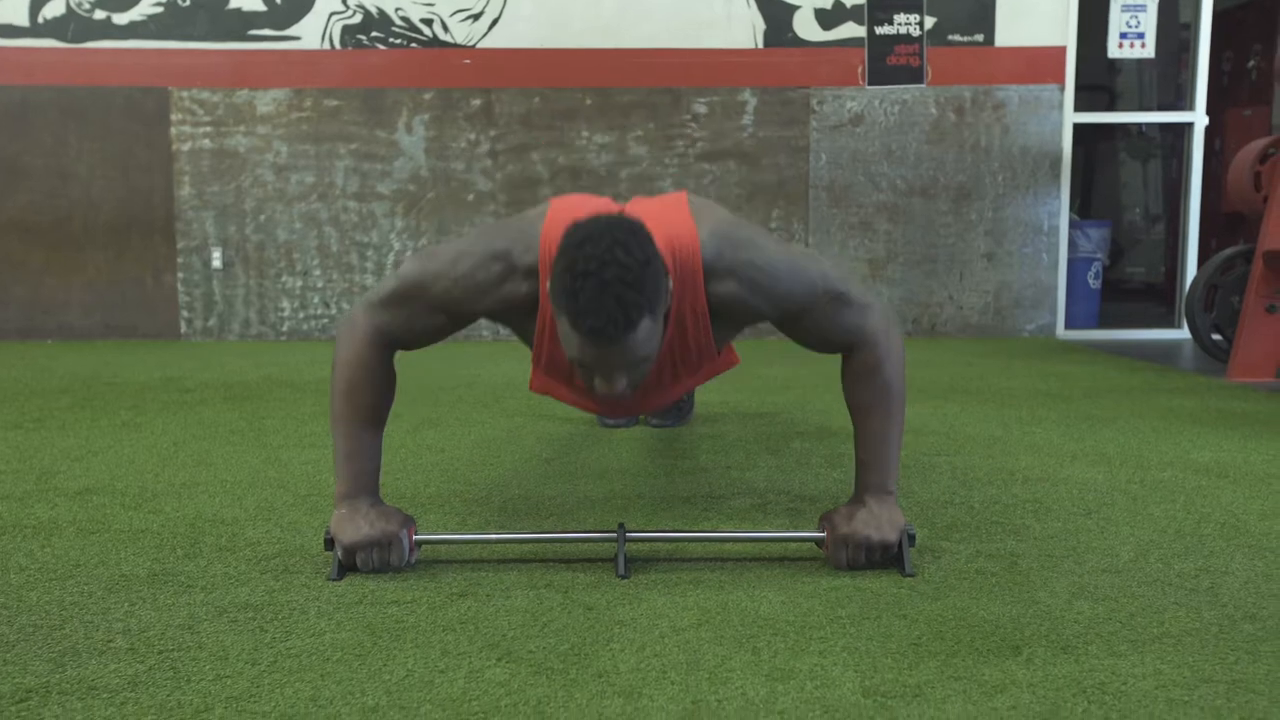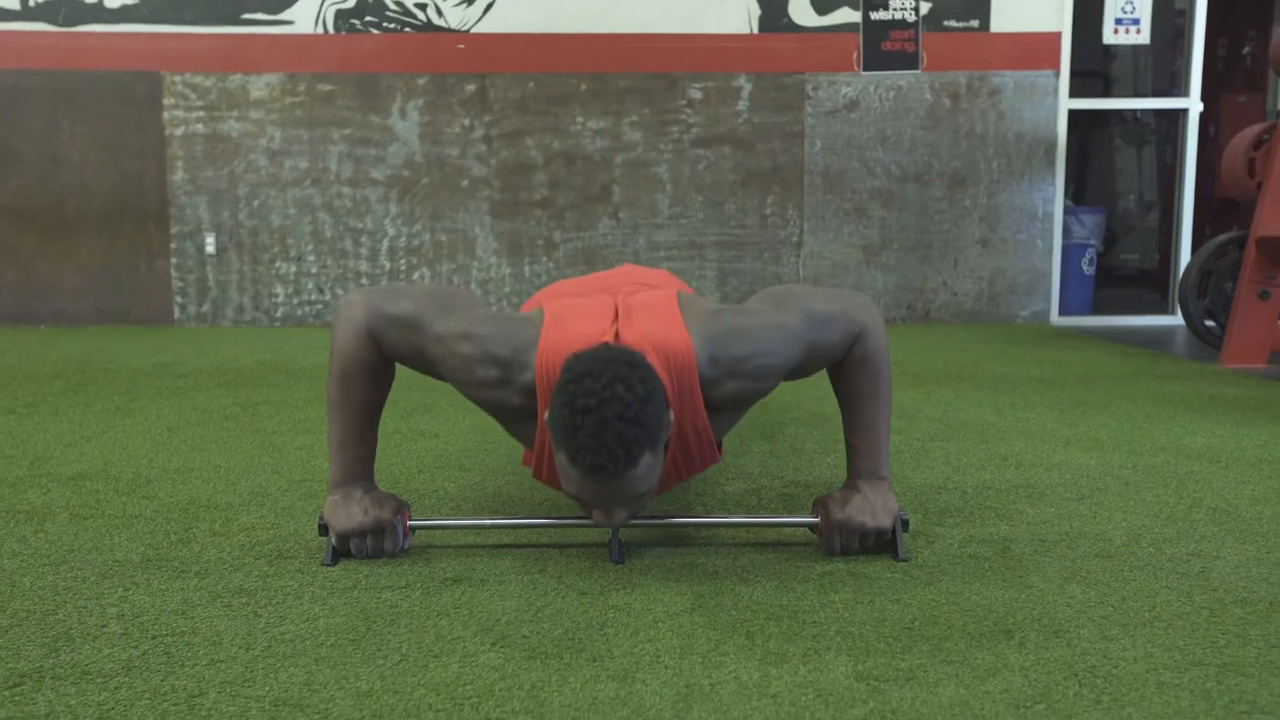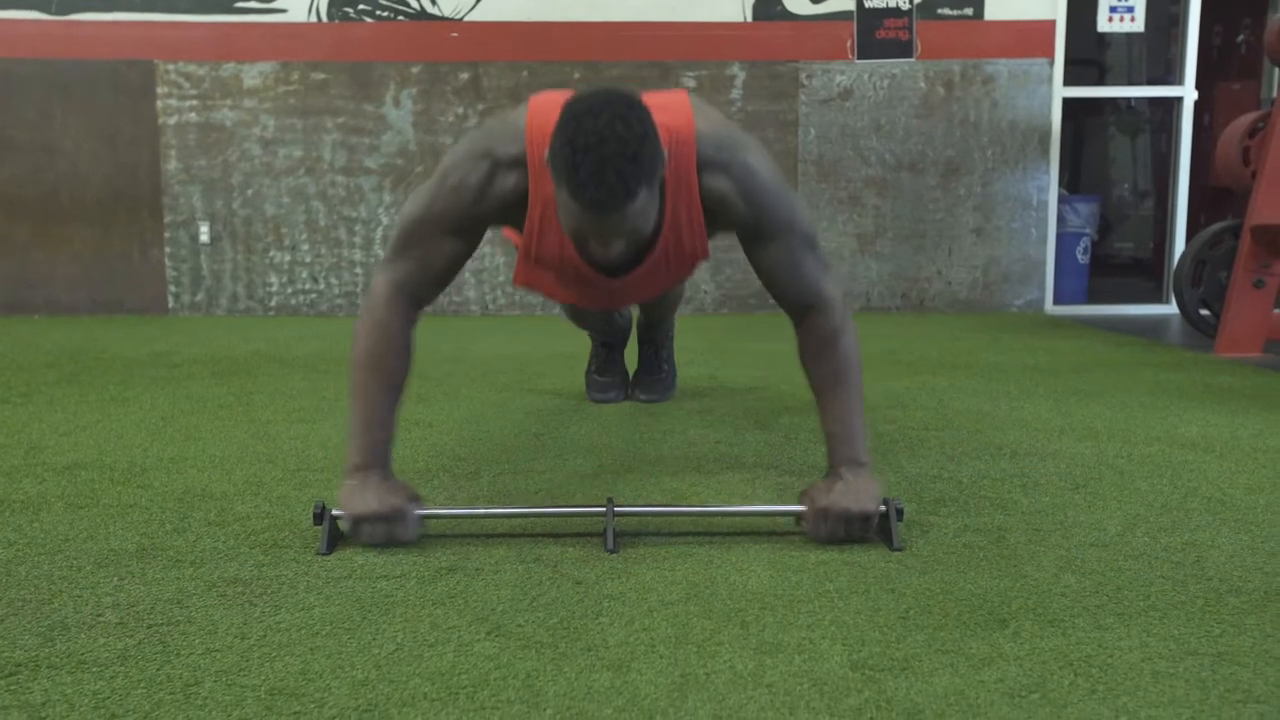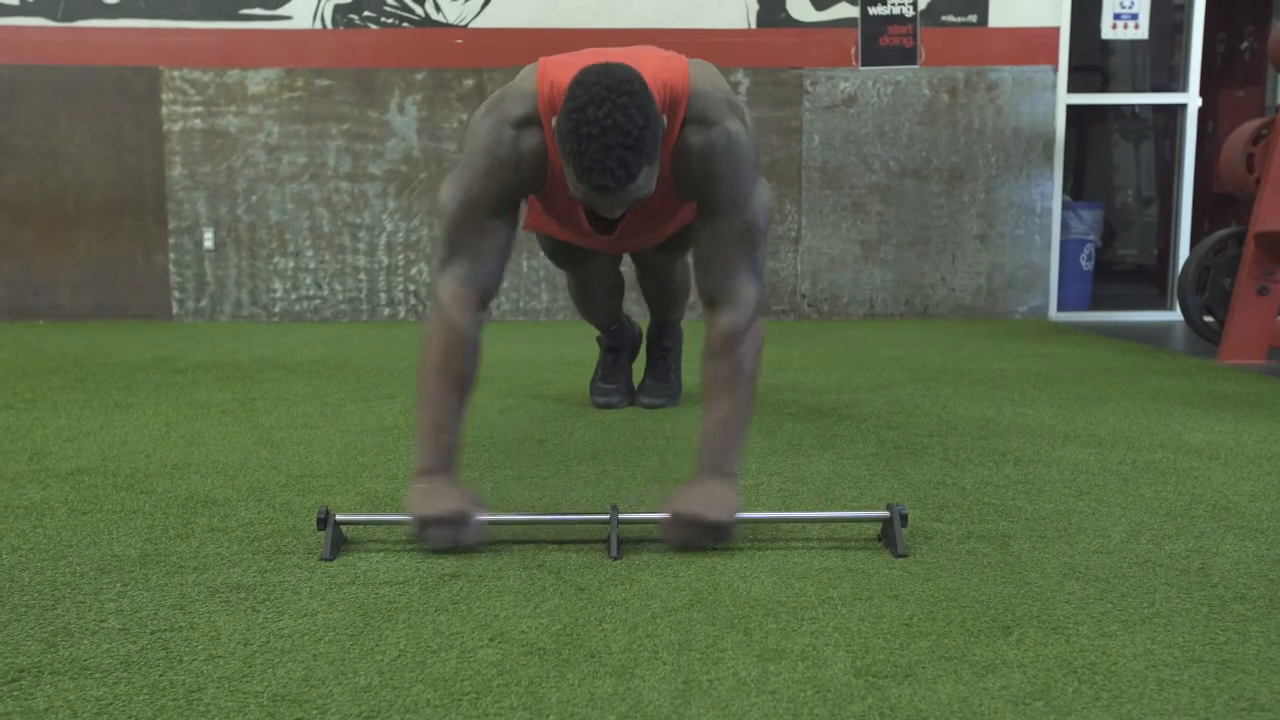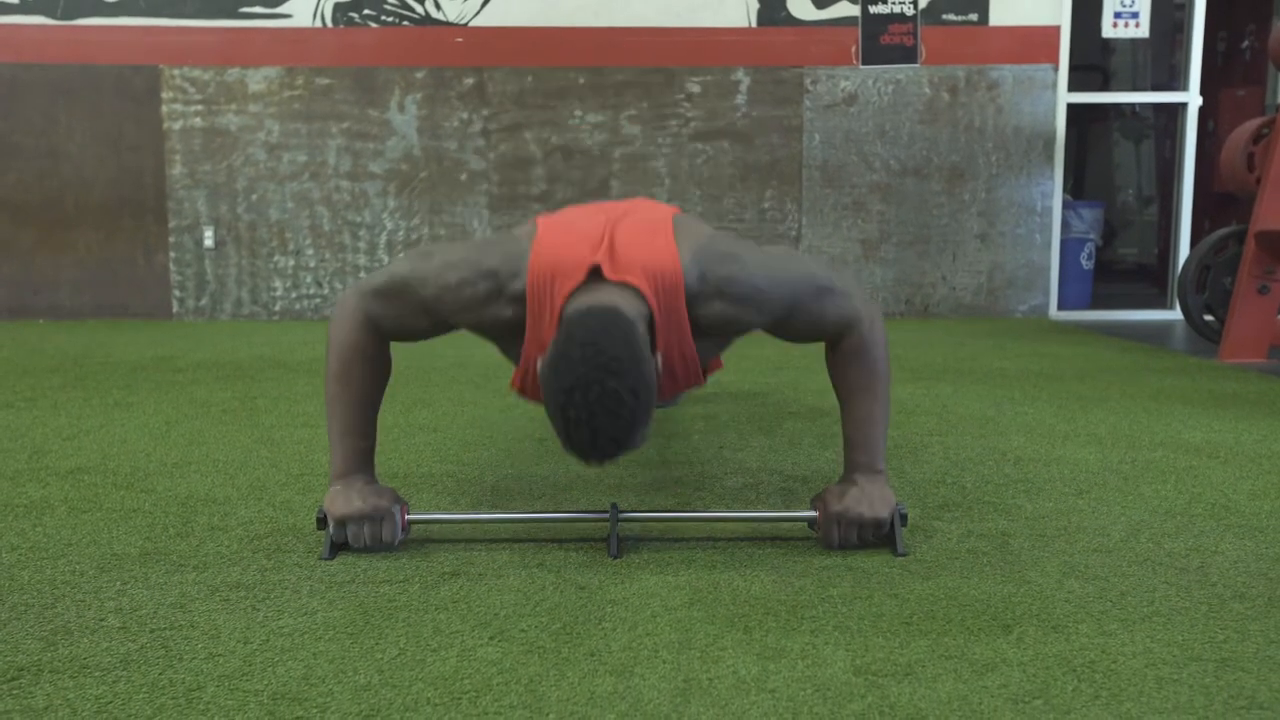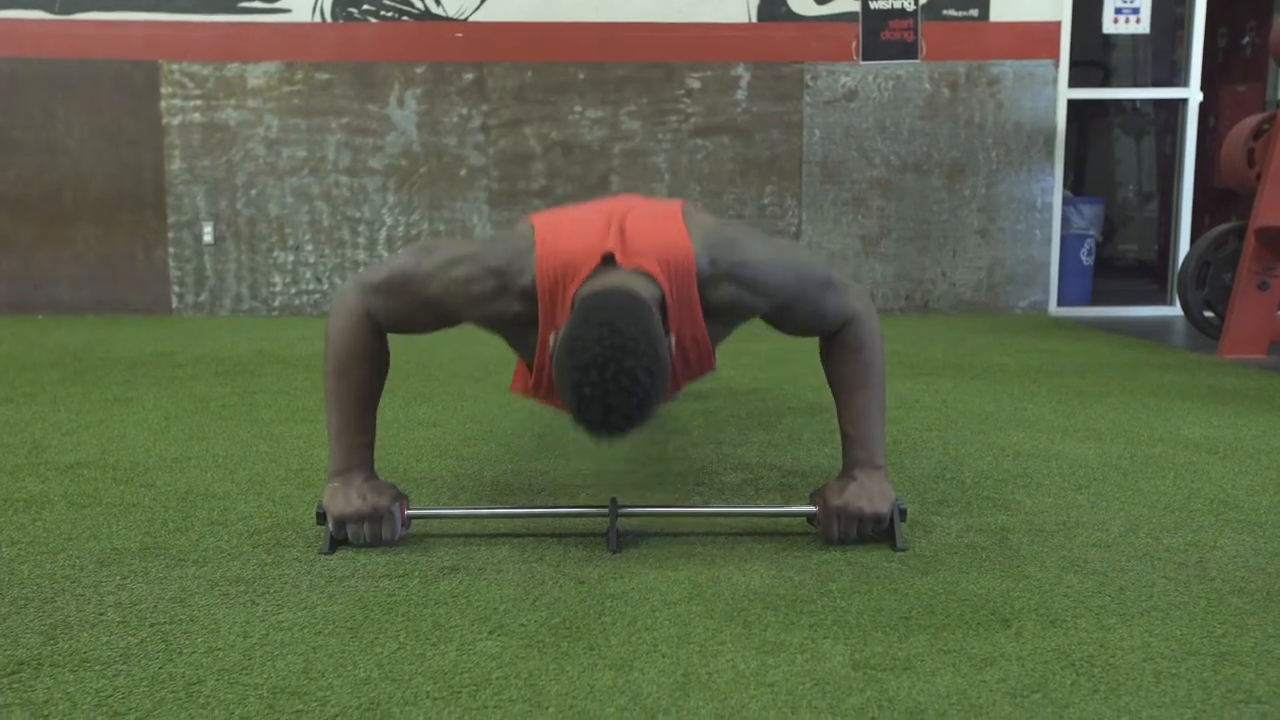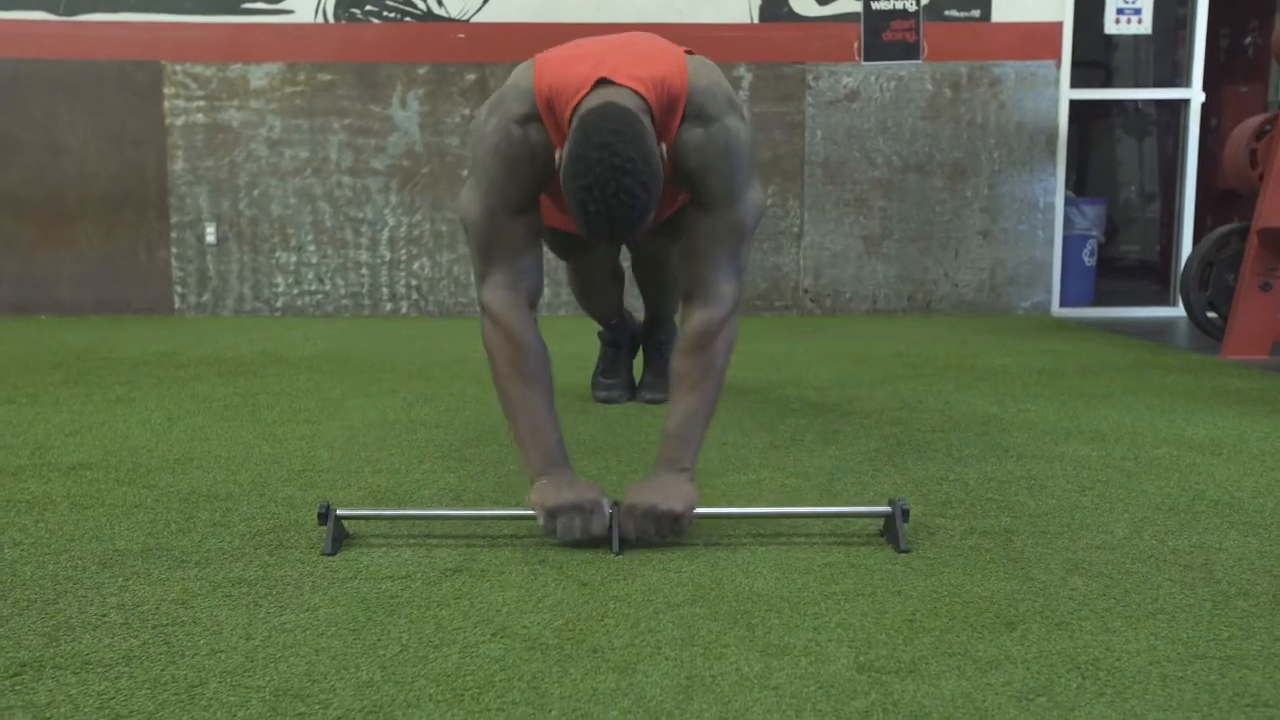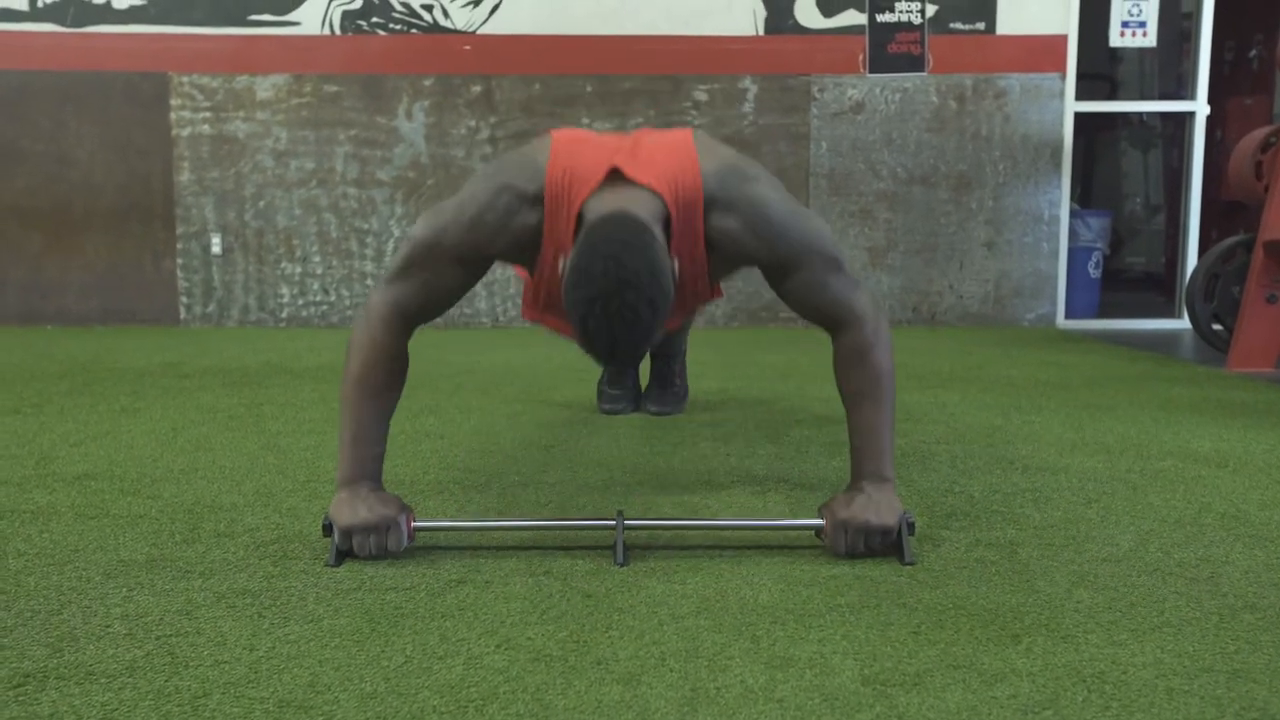
dt=0.5s
person 1, frame 1
left shoulder: (731, 270)
right shoulder: (507, 271)
left elbow: (874, 334)
right elbow: (364, 329)
left wrist: (877, 497)
right wrist: (354, 500)
left ankle: (678, 381)
person 1, frame 2
left shoulder: (717, 366)
right shoulder: (511, 370)
left elbow: (860, 320)
right elbow: (360, 315)
left wrist: (871, 481)
right wrist: (349, 486)
right hip: (562, 309)
person 1, frame 3
left shoulder: (725, 169)
right shoulder: (497, 169)
left elbow: (817, 306)
right elbow: (392, 297)
left wrist: (851, 466)
right wrist: (366, 468)
left ankle: (658, 343)
right ankle: (606, 340)
person 1, frame 4
left shoulder: (713, 131)
right shoulder: (510, 134)
left elbow: (733, 304)
right elbow: (461, 297)
left wrist: (716, 474)
right wrist: (433, 473)
left ankle: (667, 338)
right ankle: (615, 341)
person 1, frame 5
left shoulder: (714, 289)
right shoulder: (500, 290)
left elbow: (857, 319)
right elbow: (355, 313)
left wrist: (867, 475)
right wrist: (350, 477)
left hip: (672, 280)
right hip: (551, 284)
person 1, frame 6
left shoulder: (724, 271)
right shoulder: (507, 280)
left elbow: (852, 314)
right elbow: (354, 307)
left wrist: (866, 469)
right wrist: (349, 475)
left hip: (672, 271)
right hip: (555, 275)
person 1, frame 7
left shoulder: (710, 125)
right shoulder: (513, 127)
left elbow: (712, 300)
right elbow: (504, 300)
left wrist: (677, 470)
right wrist: (548, 473)
left ankle: (659, 332)
right ankle: (616, 333)
person 1, frame 8
left shoulder: (731, 208)
right shoulder: (513, 203)
left elbow: (856, 319)
right elbow: (386, 311)
left wrist: (874, 479)
right wrist: (357, 481)
left ankle: (671, 359)
right ankle: (619, 362)
